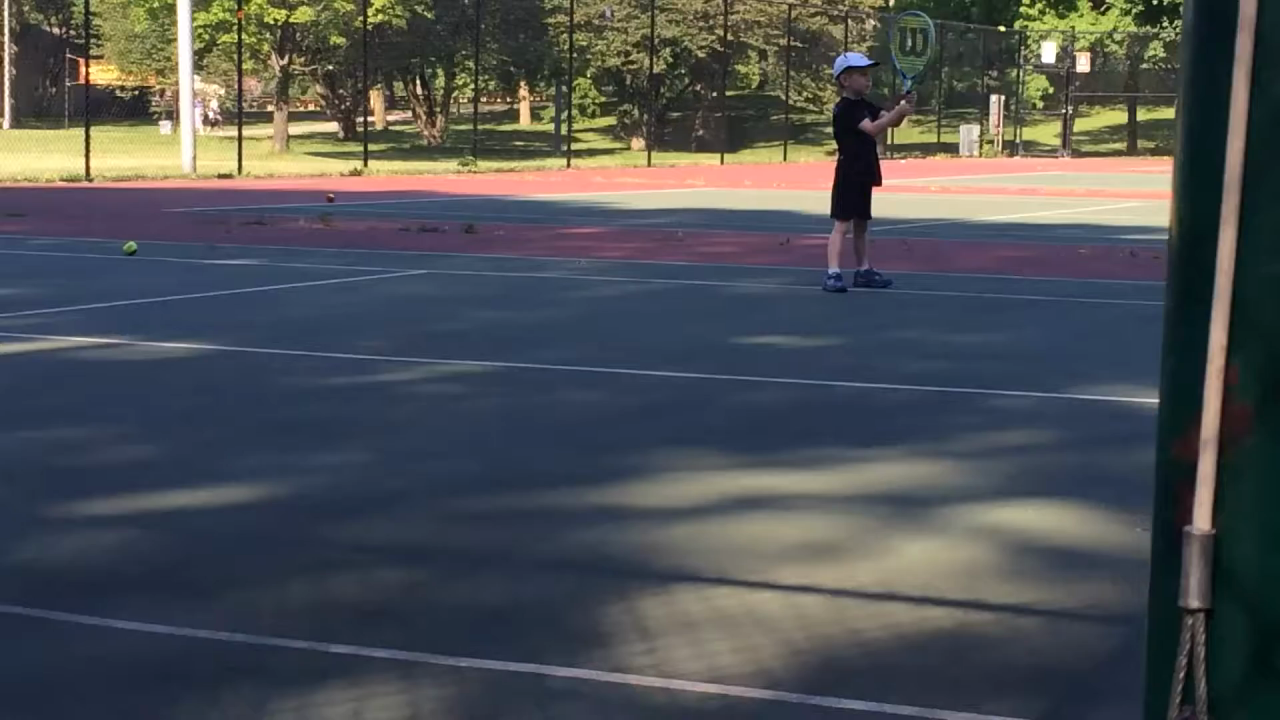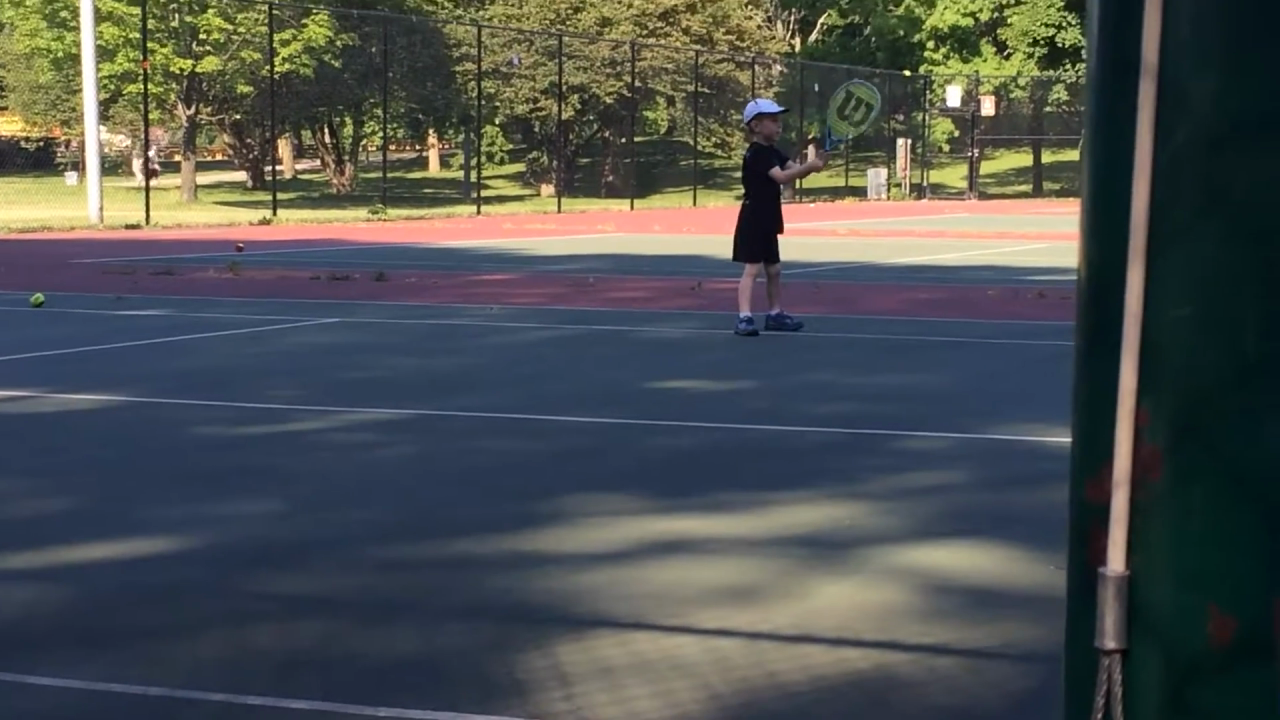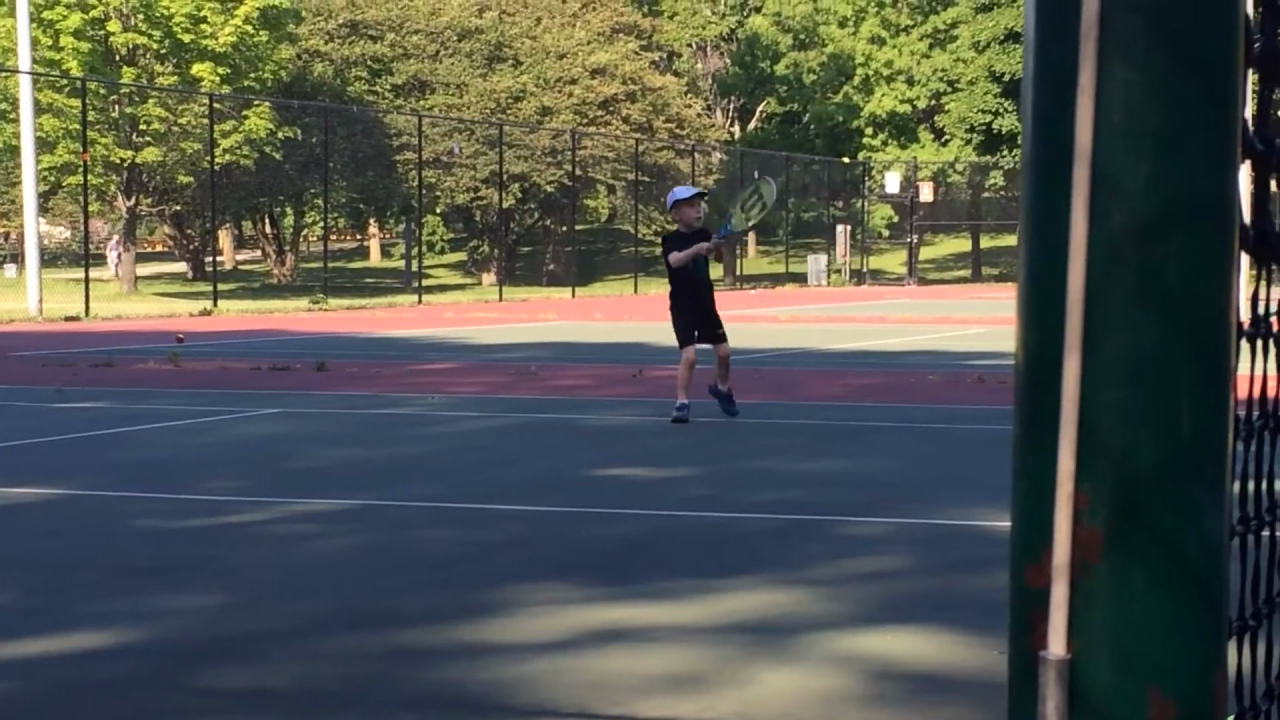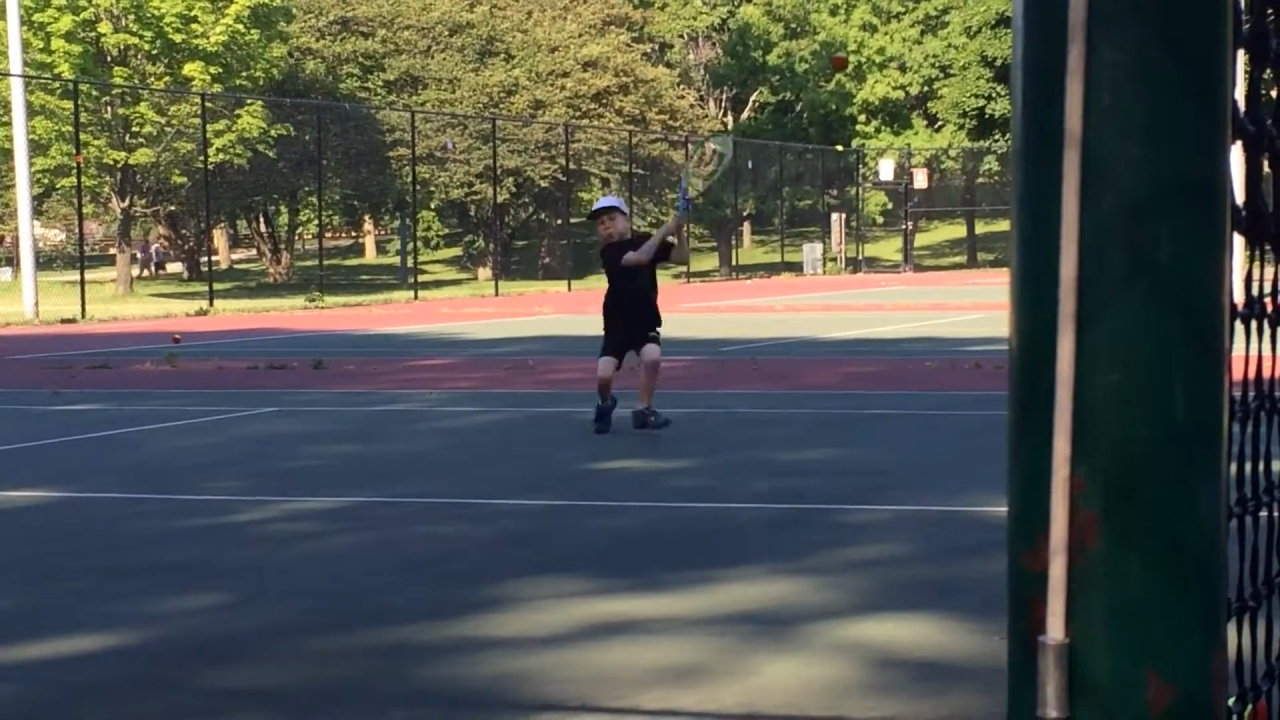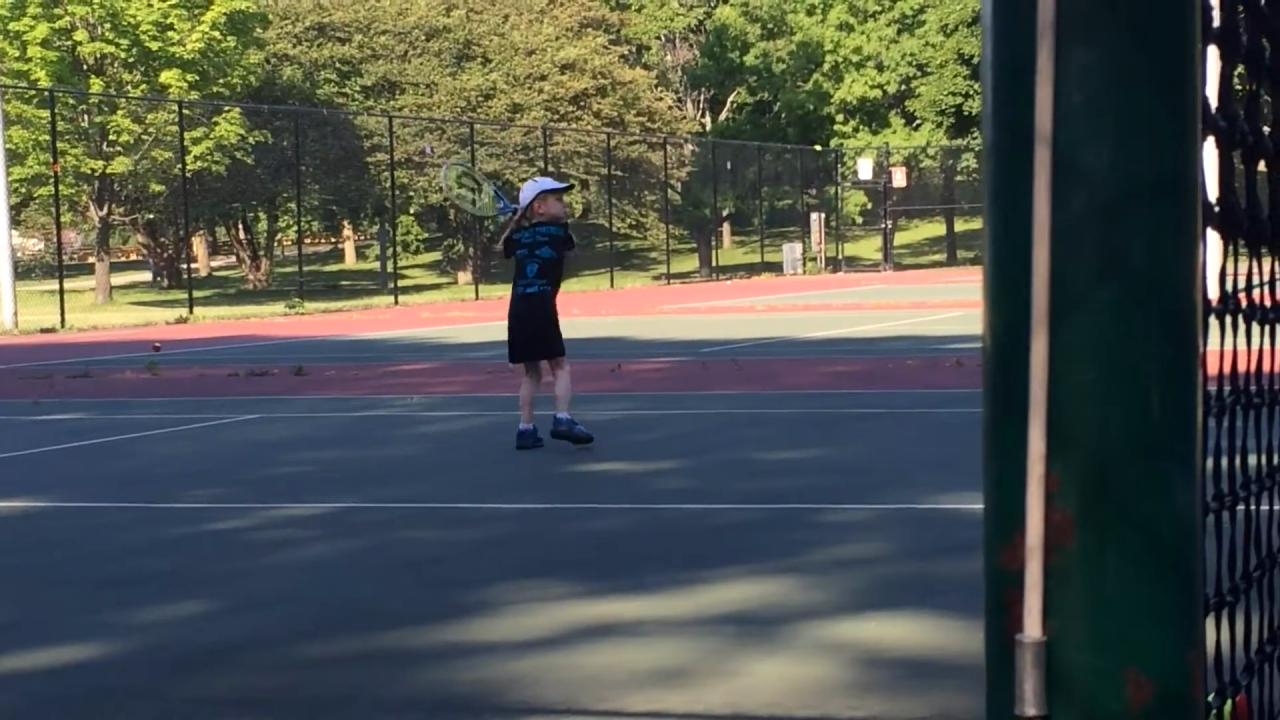
dt=1s
person 1, frame 1
left shoulder: (865, 104)
right shoulder: (845, 108)
left elbow: (891, 121)
right elbow: (873, 128)
left wrist: (903, 108)
right wrist: (898, 111)
left hip: (864, 175)
right hip: (849, 175)
left knee: (861, 225)
right knee: (842, 224)
left ankle: (863, 270)
right ankle: (832, 273)
person 1, frame 2
left shoulder: (772, 152)
right shoulder: (756, 153)
left elbow: (795, 170)
right elbow: (782, 177)
left wrist: (814, 163)
right wrist: (809, 166)
left hip: (768, 222)
right hip: (753, 221)
left knee: (774, 269)
right knee: (752, 269)
left ankle: (775, 314)
right ankle: (744, 317)
person 1, frame 3
left shoulder: (704, 235)
right shoulder: (670, 239)
left elbow: (715, 249)
right elbow: (674, 261)
left wrist: (714, 248)
right wrist: (697, 249)
left hip: (706, 304)
right hip: (682, 306)
left knee: (723, 351)
right knee: (689, 355)
left ankle: (722, 388)
right ankle: (682, 404)
person 1, frame 4
left shoulder: (646, 242)
right shoulder: (608, 252)
left elbow: (677, 256)
right elbow: (639, 258)
left wrist: (675, 231)
right wrist: (660, 233)
left hip: (647, 322)
right hip: (618, 323)
left knee: (653, 358)
right knee: (604, 374)
left ankle: (642, 411)
right ankle: (605, 403)
person 1, frame 5
left shoulder: (519, 235)
right shoulder: (558, 231)
left elbow: (505, 249)
right elbow: (570, 242)
left wrist: (514, 225)
left hip: (518, 310)
right hip: (542, 310)
left knee: (531, 373)
right knee: (560, 367)
left ankle: (526, 429)
right ankle: (562, 420)
